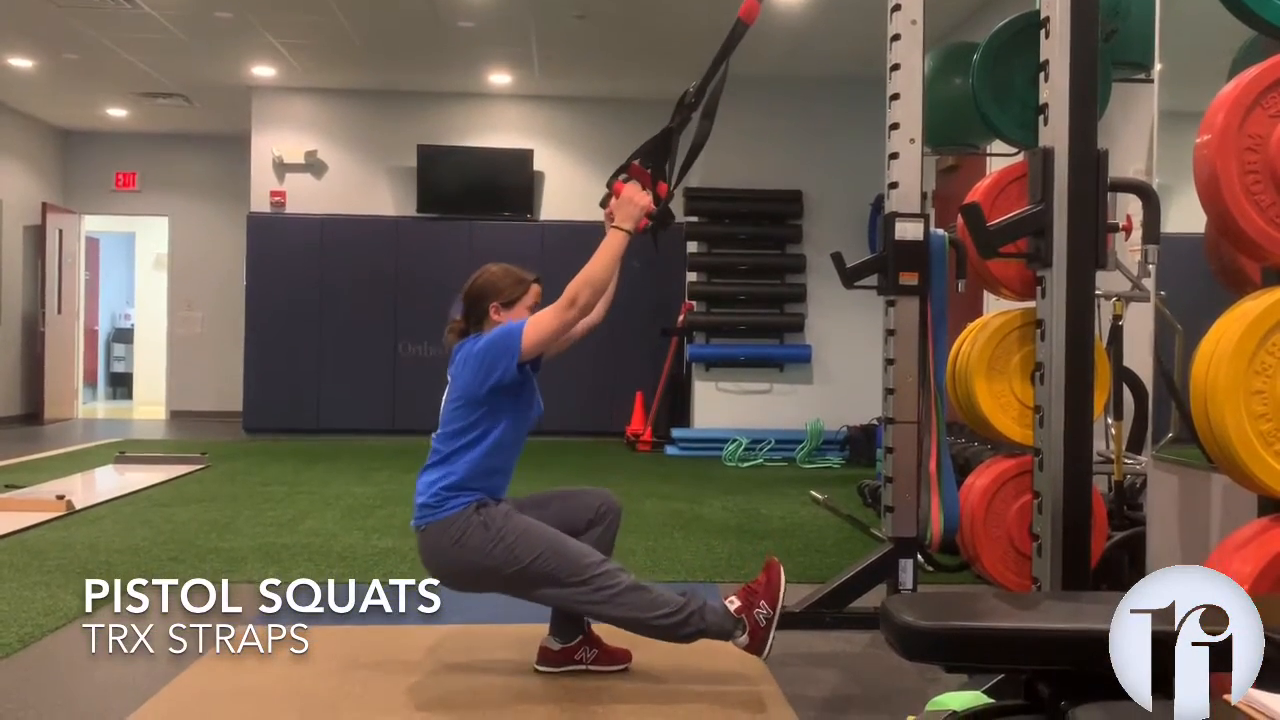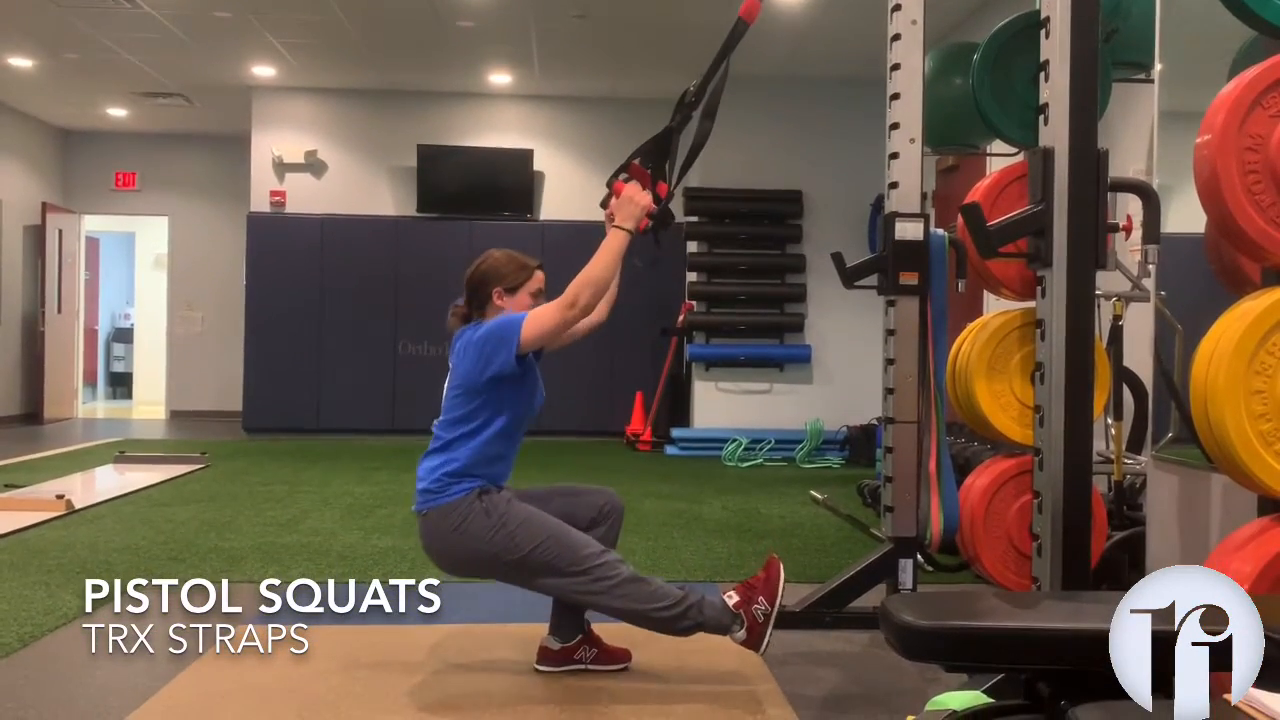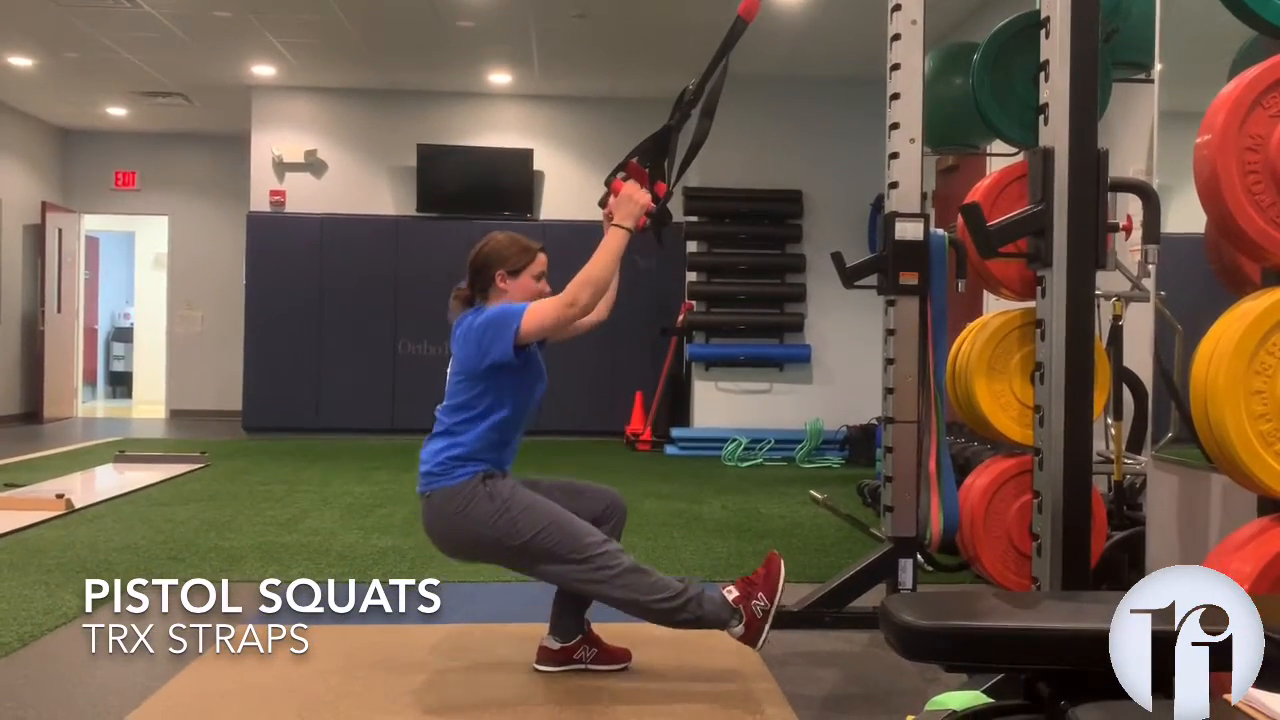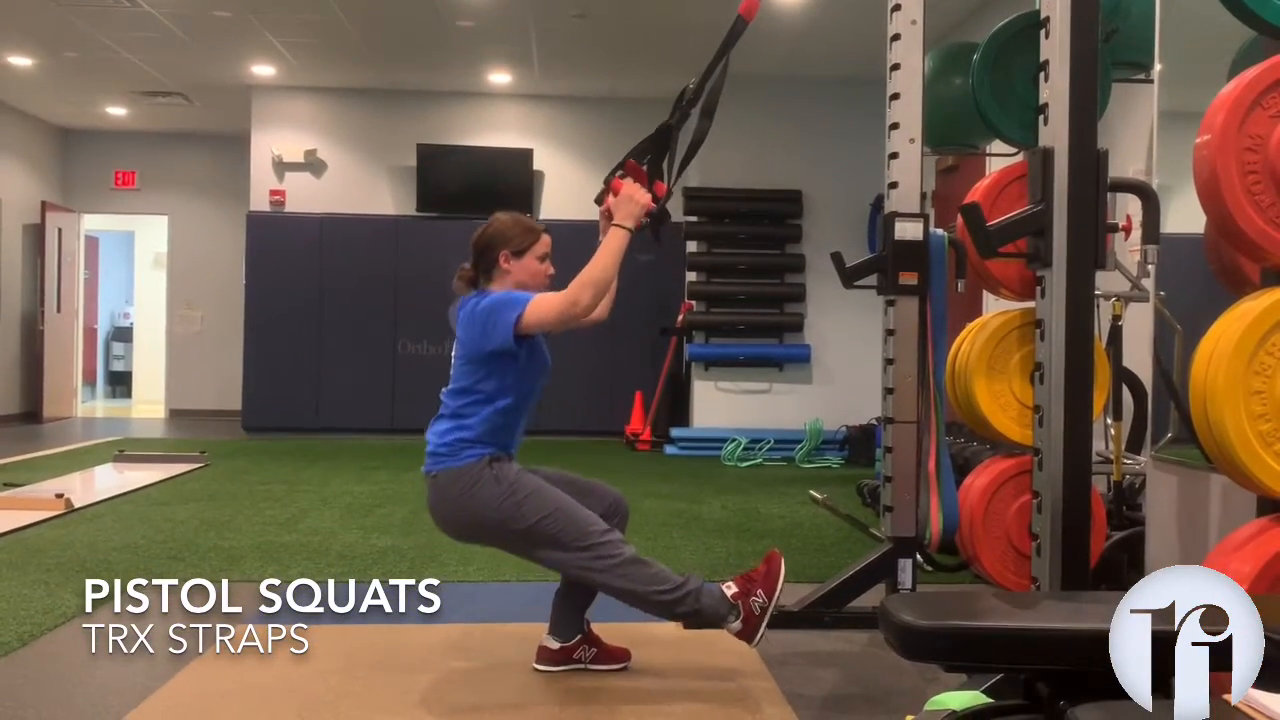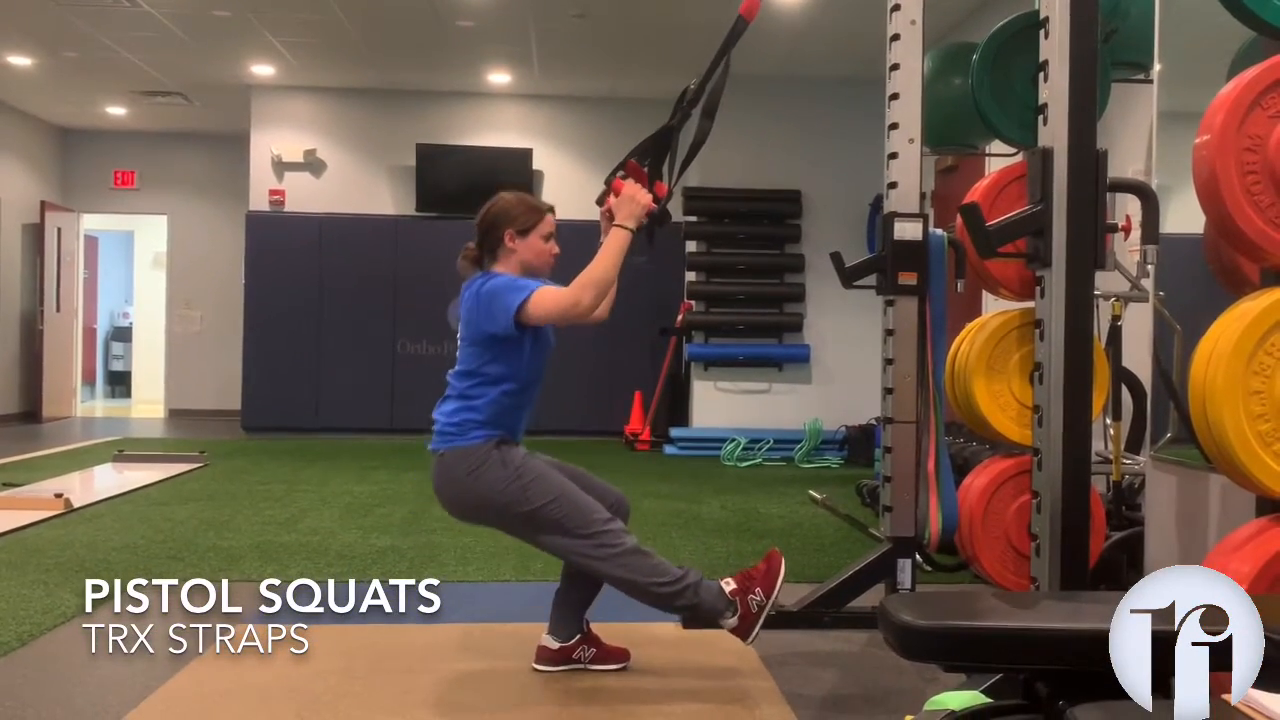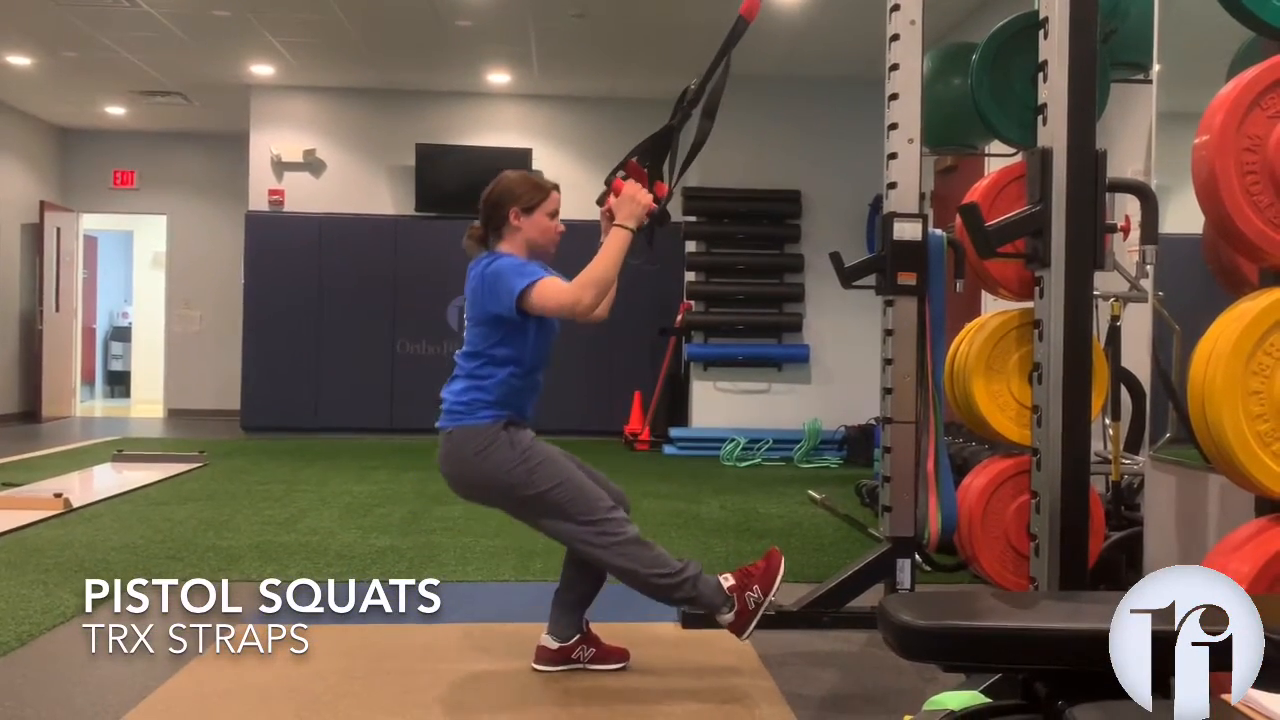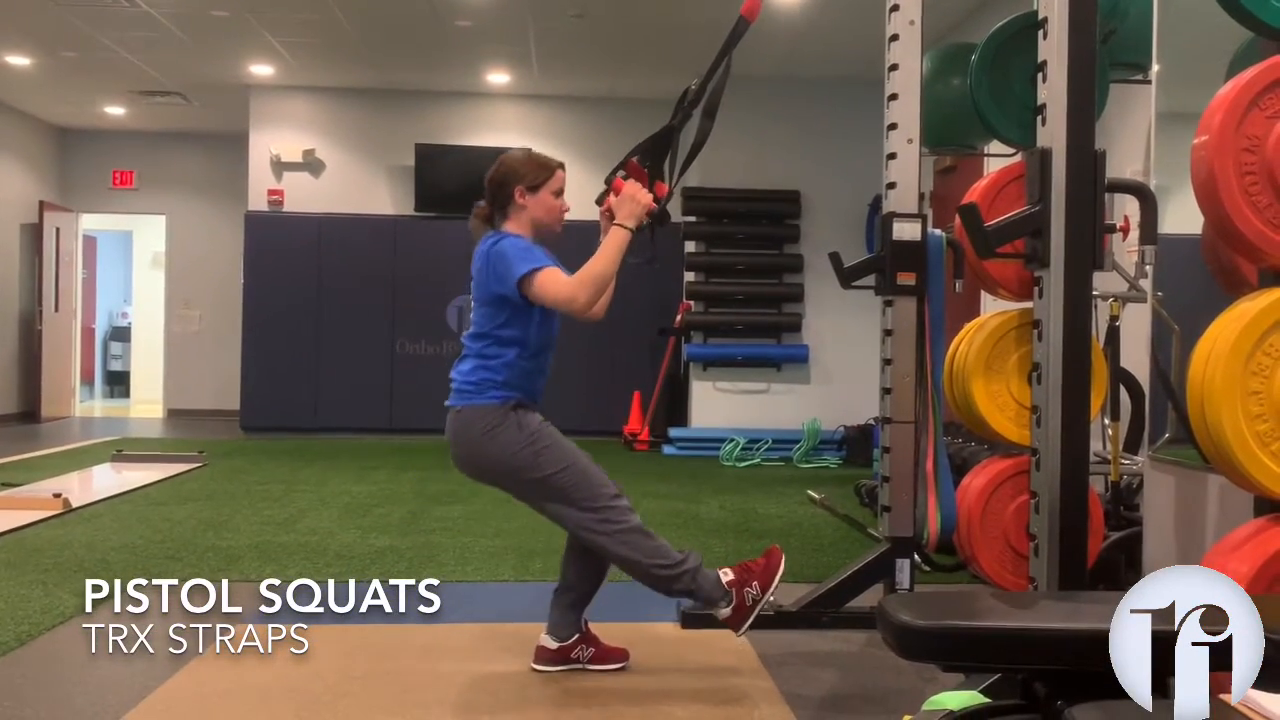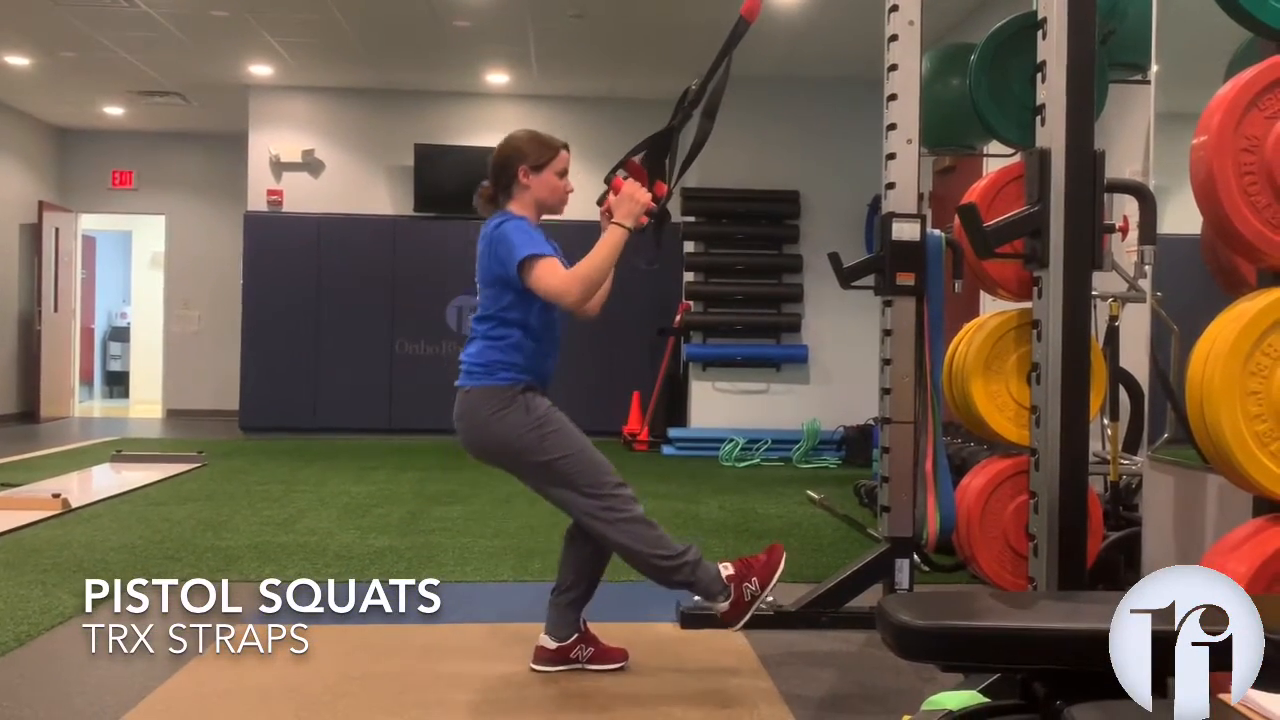
dt=0.1s
person 1, frame 1
left shoulder: (500, 357)
right shoulder: (485, 352)
left elbow: (591, 314)
right elbow: (575, 304)
left wrist: (616, 233)
right wrist: (623, 227)
left hip: (472, 515)
right hip: (457, 531)
left knee: (598, 510)
right knee: (592, 574)
left ankle: (565, 642)
right ankle: (733, 620)
person 1, frame 2
left shoulder: (504, 348)
right shoulder: (485, 341)
left elbow: (594, 313)
right elbow: (576, 304)
left wrist: (616, 231)
right wrist: (624, 227)
left hip: (473, 504)
right hip: (457, 518)
left knee: (601, 509)
right knee: (592, 566)
left ankle: (565, 641)
right ankle: (730, 616)
person 1, frame 3
left shoulder: (501, 326)
right shoulder: (487, 325)
left elbow: (595, 313)
right elbow: (576, 304)
left wrist: (613, 233)
right wrist: (622, 226)
left hip: (477, 487)
right hip: (463, 501)
left knee: (605, 509)
right knee: (593, 554)
left ankle: (565, 640)
right ankle: (729, 611)
person 1, frame 4
left shoulder: (505, 313)
right shoulder: (490, 309)
left elbow: (596, 311)
right elbow: (578, 303)
left wrist: (609, 232)
right wrist: (623, 225)
left hip: (481, 472)
right hip: (466, 483)
left knee: (608, 508)
right knee: (595, 543)
left ankle: (565, 639)
right ankle: (726, 606)
person 1, frame 5
left shoulder: (503, 289)
right shoulder: (496, 290)
left elbow: (597, 309)
right elbow: (580, 304)
left wrist: (611, 233)
right wrist: (625, 225)
left hip: (485, 453)
right hip: (475, 463)
left knee: (608, 509)
right knee: (597, 531)
left ankle: (563, 639)
right ankle: (725, 602)
person 1, frame 6
left shoulder: (510, 272)
right shoulder: (500, 271)
left elbow: (596, 308)
right elbow: (581, 301)
left wrist: (612, 232)
right wrist: (626, 225)
left hip: (493, 436)
right hip: (481, 443)
left knee: (607, 506)
right knee: (601, 520)
left ankle: (563, 638)
right ankle: (722, 598)
person 1, frame 7
left shoulder: (516, 251)
right shoulder: (506, 250)
left elbow: (593, 307)
right elbow: (577, 298)
left wrist: (612, 231)
right wrist: (623, 226)
left hip: (498, 417)
right hip: (493, 422)
left knee: (596, 512)
right knee: (604, 510)
left ankle: (562, 639)
right ankle: (722, 592)
person 1, frame 8
left shoulder: (521, 235)
right shoulder: (509, 232)
left elbow: (590, 304)
right elbow: (572, 293)
left wrist: (613, 229)
right wrist: (623, 224)
left hip: (505, 402)
right hip: (500, 404)
left knee: (597, 505)
right knee: (608, 500)
left ankle: (562, 637)
right ankle: (720, 587)
